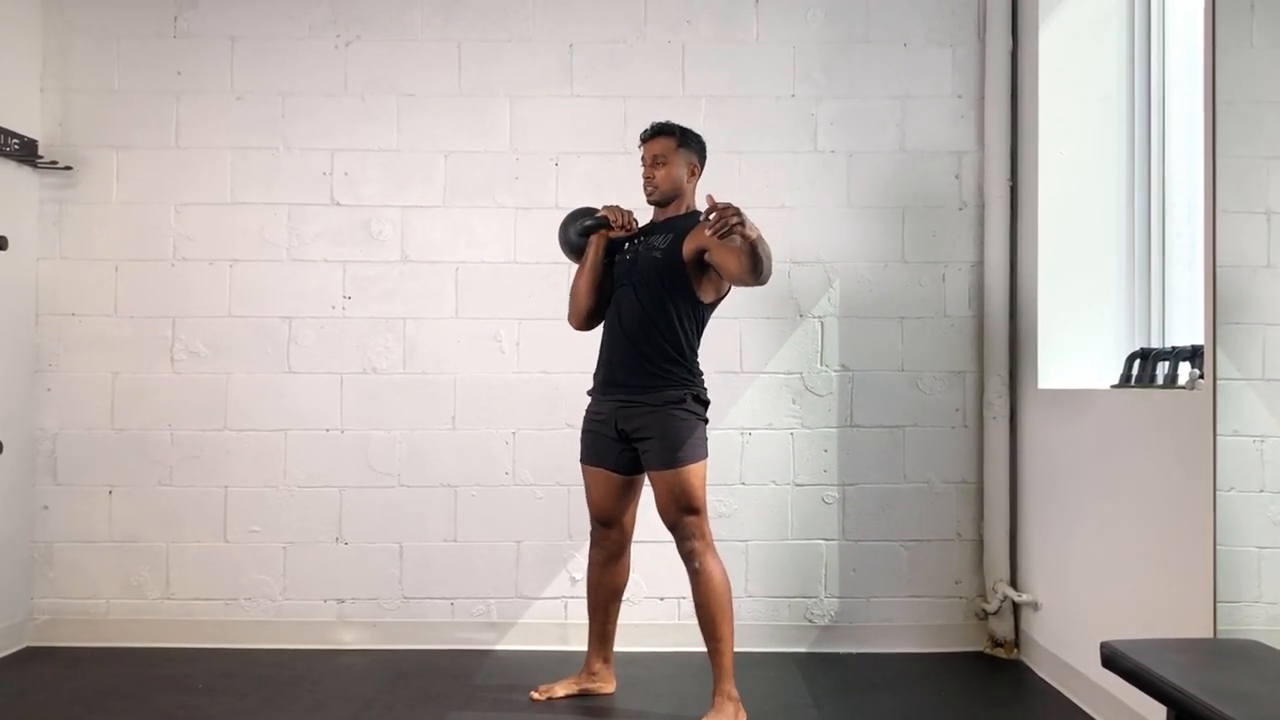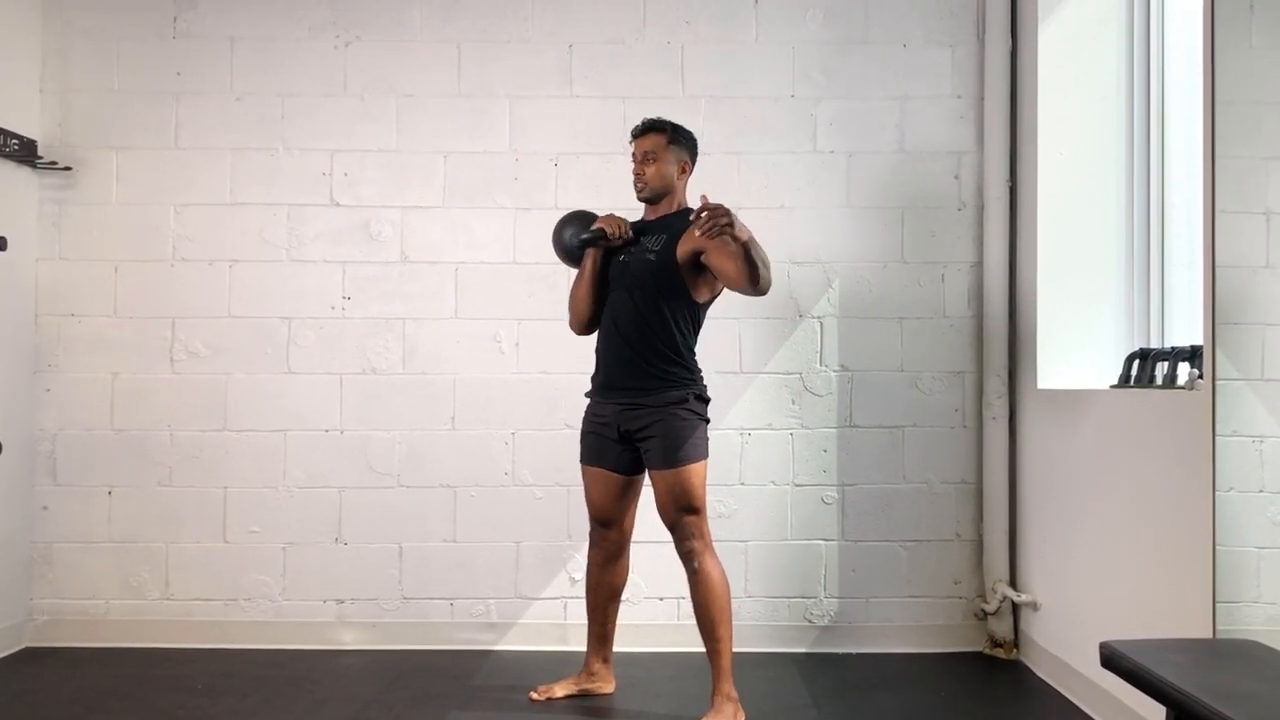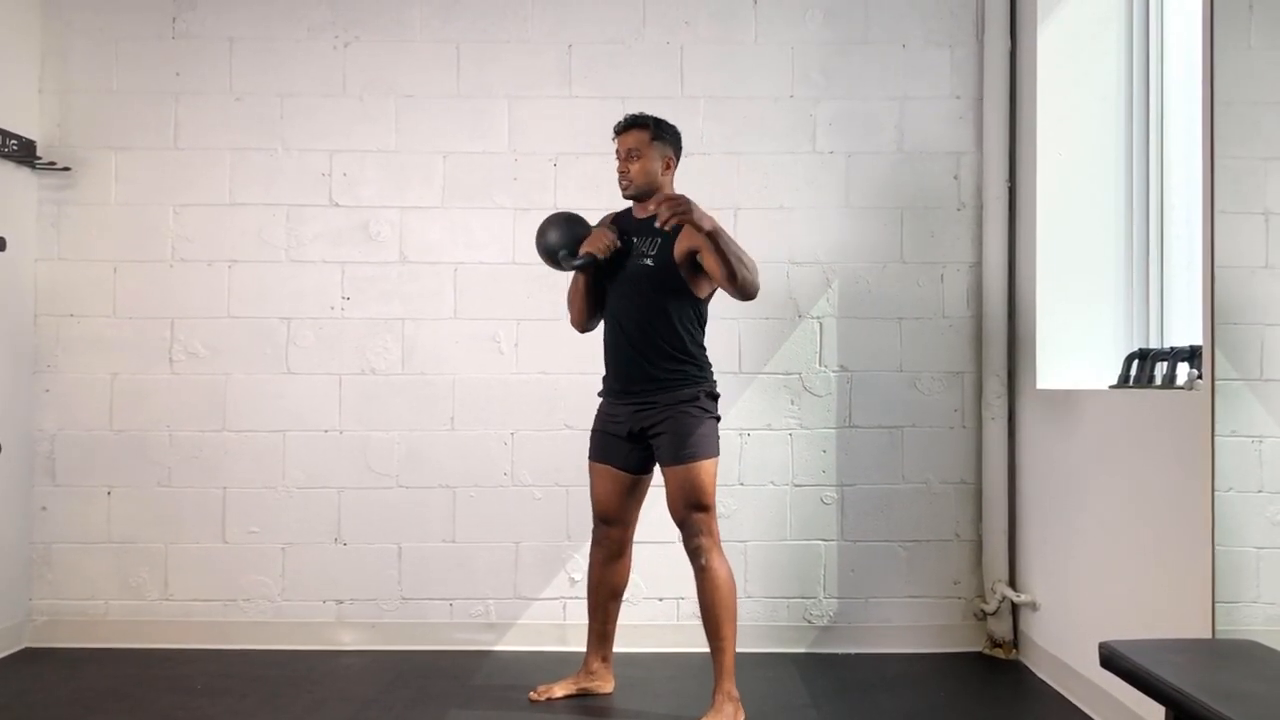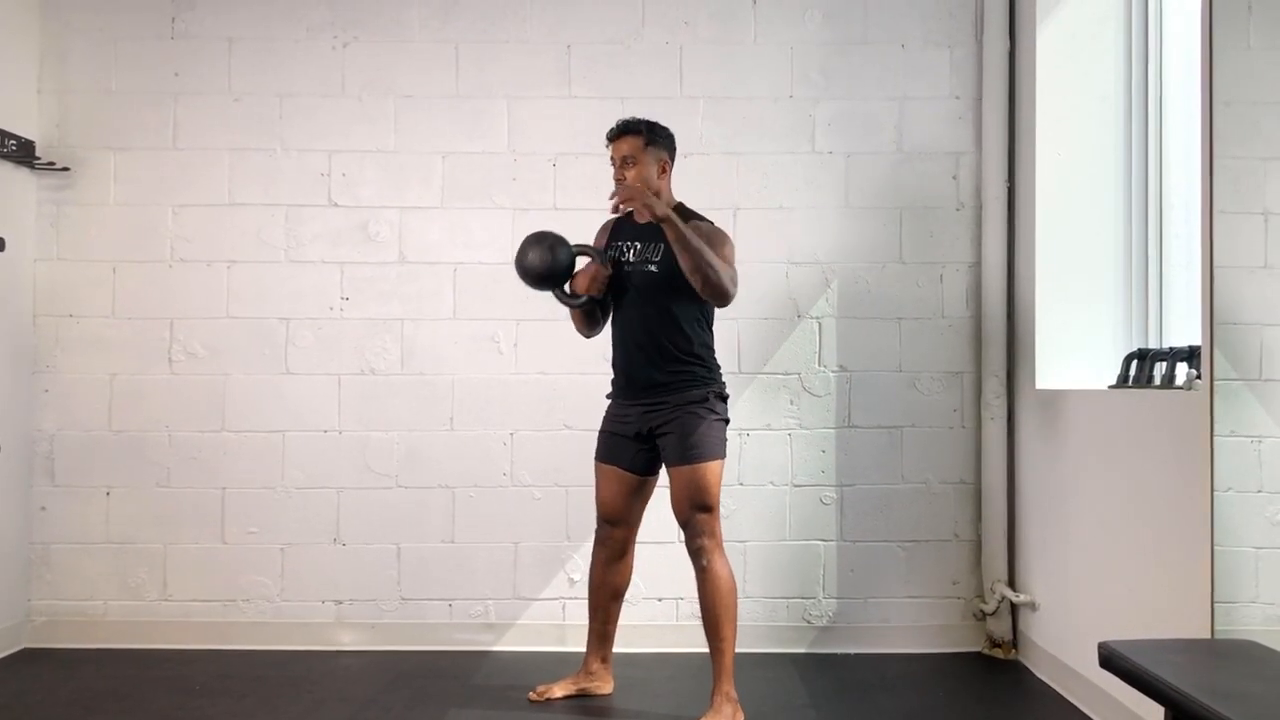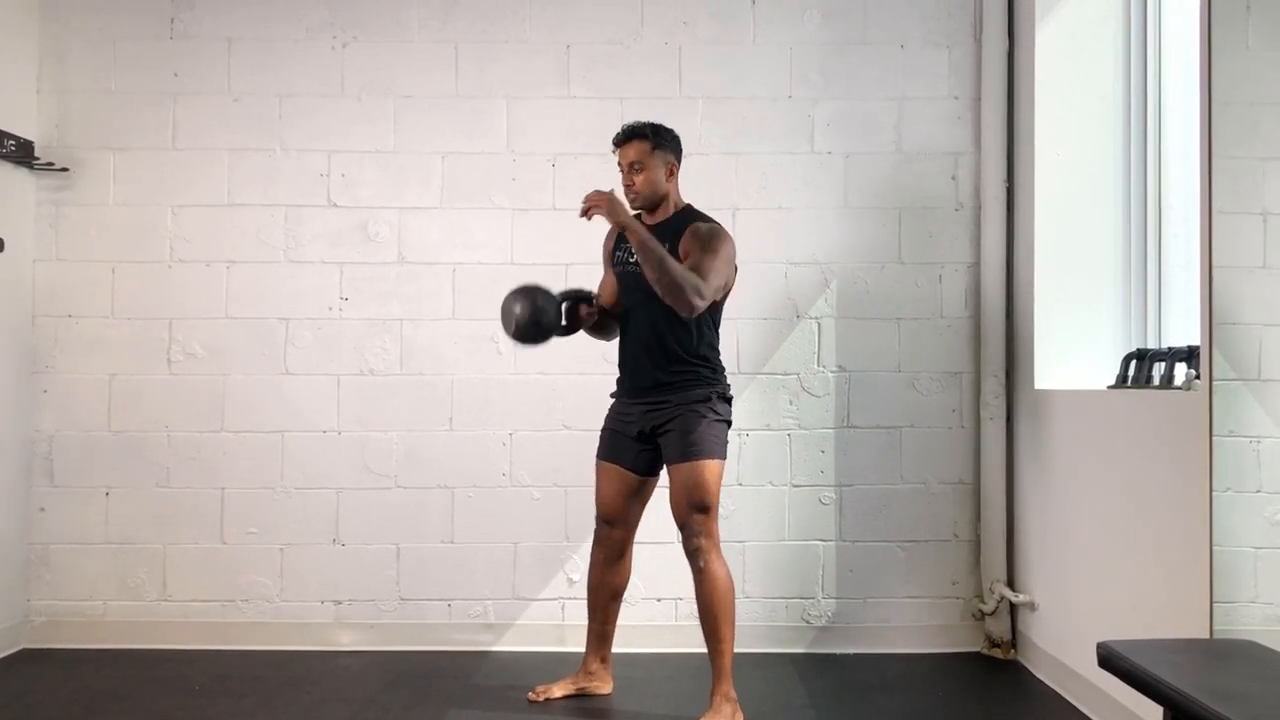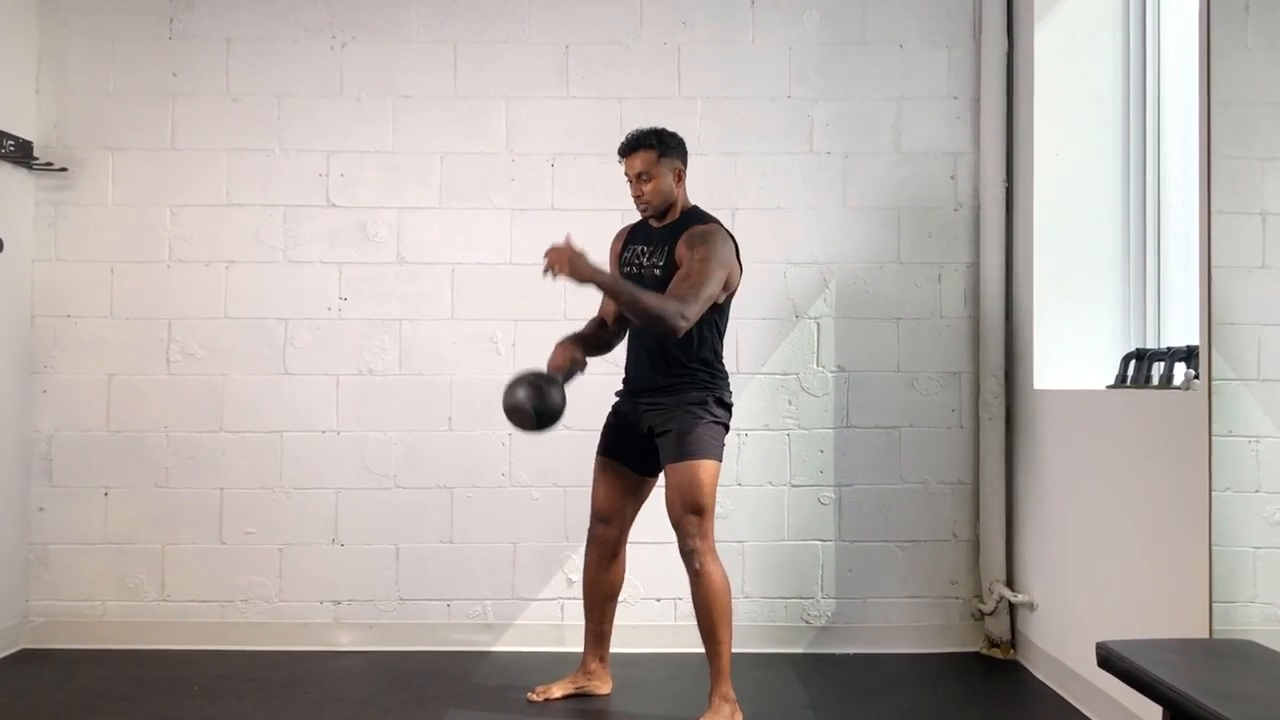
dt=0.1s
person 1, frame 1
left shoulder: (703, 235)
right shoulder: (628, 239)
left elbow: (755, 273)
right elbow: (581, 317)
left wrist: (750, 234)
right wrist: (598, 242)
left hip: (669, 407)
right hip: (607, 404)
left knee: (693, 542)
right knee: (607, 537)
right ankle: (598, 668)
person 1, frame 2
left shoulder: (699, 235)
right shoulder: (623, 235)
left elbow: (758, 284)
right elbow: (582, 323)
left wrist: (743, 234)
right wrist: (596, 249)
left hip: (669, 407)
right hip: (607, 405)
left knee: (692, 544)
right knee: (606, 537)
right ankle: (597, 669)
person 1, frame 3
left shoulder: (690, 235)
right shoulder: (611, 229)
left elbow: (747, 286)
right elbow: (583, 319)
left wrist: (711, 227)
right wrist: (585, 259)
left hip: (681, 403)
right hip: (619, 404)
left knee: (700, 541)
right knee: (608, 536)
right ankle: (597, 668)
person 1, frame 4
left shoulder: (701, 233)
right shoulder: (612, 234)
left elbow: (723, 290)
right elbow: (593, 324)
left wrist: (666, 219)
right wrist: (583, 292)
left hip: (691, 404)
right hip: (629, 405)
left knee: (702, 542)
right knee: (611, 536)
right ankle: (596, 668)
person 1, frame 5
left shoulder: (706, 236)
right shoulder: (617, 239)
left elbow: (689, 301)
right elbow: (609, 322)
left wrist: (632, 226)
right wrist: (581, 312)
left hip: (694, 404)
right hip: (632, 404)
left knee: (700, 543)
right knee: (610, 535)
right ankle: (595, 668)
person 1, frame 6
left shoulder: (706, 239)
right shoulder: (628, 240)
left elbow: (676, 318)
left wrist: (596, 275)
right wrist: (577, 344)
left hip: (693, 404)
right hip: (636, 404)
left knee: (694, 544)
right knee: (604, 534)
right ankle: (594, 669)
